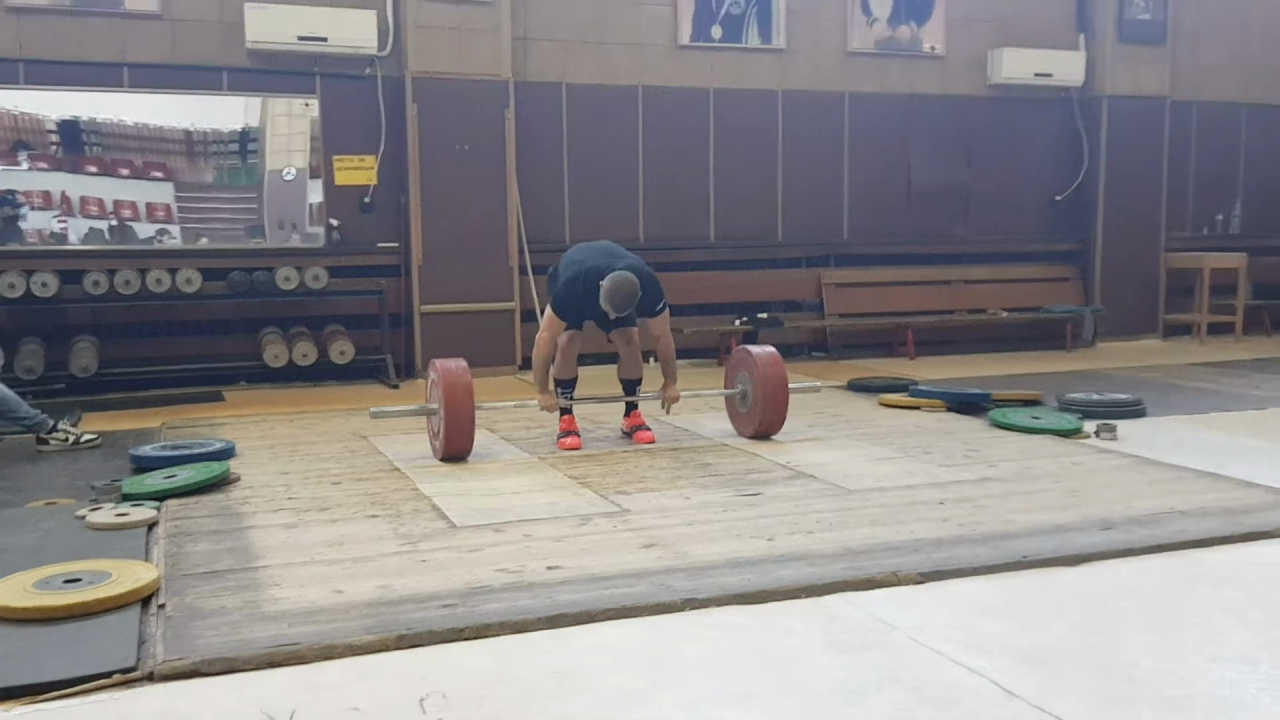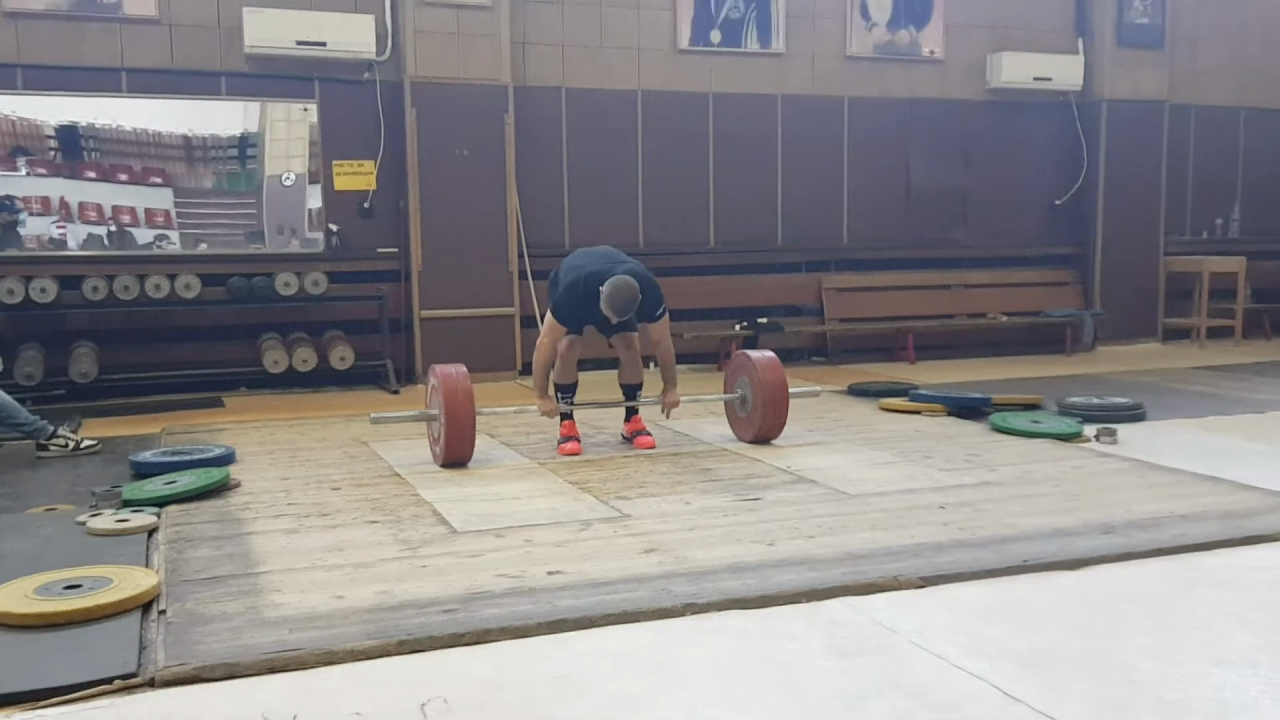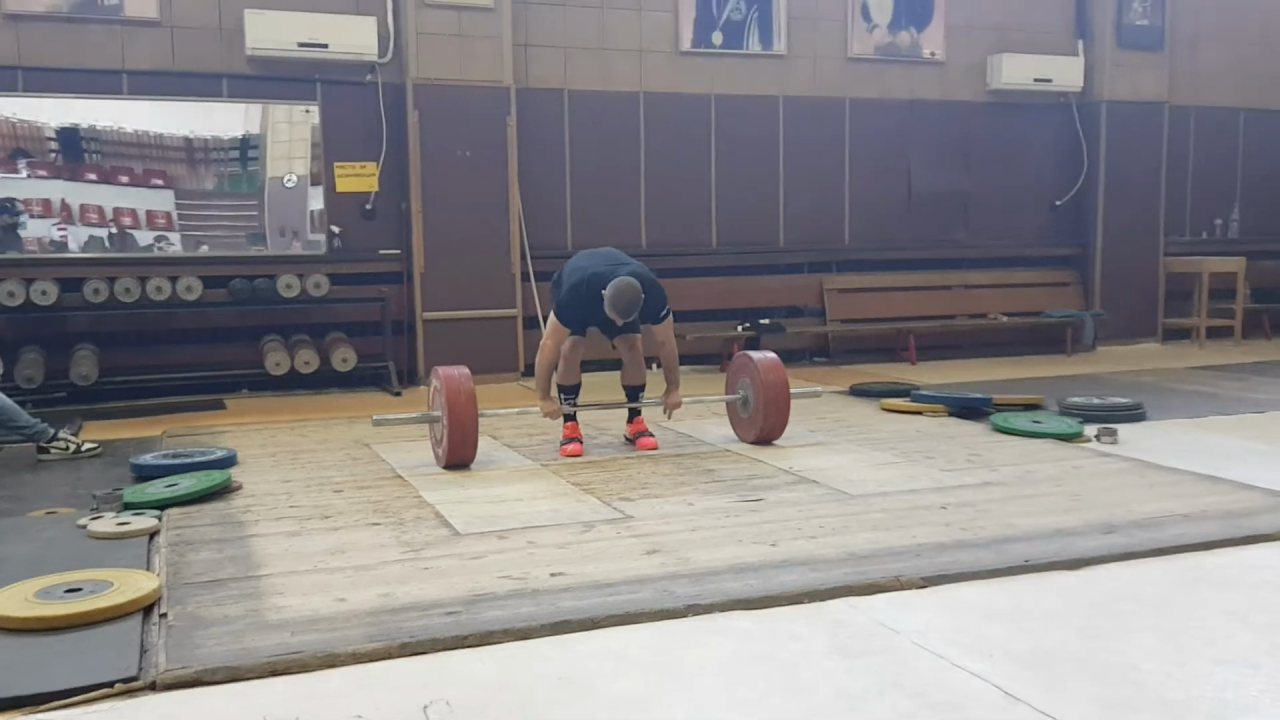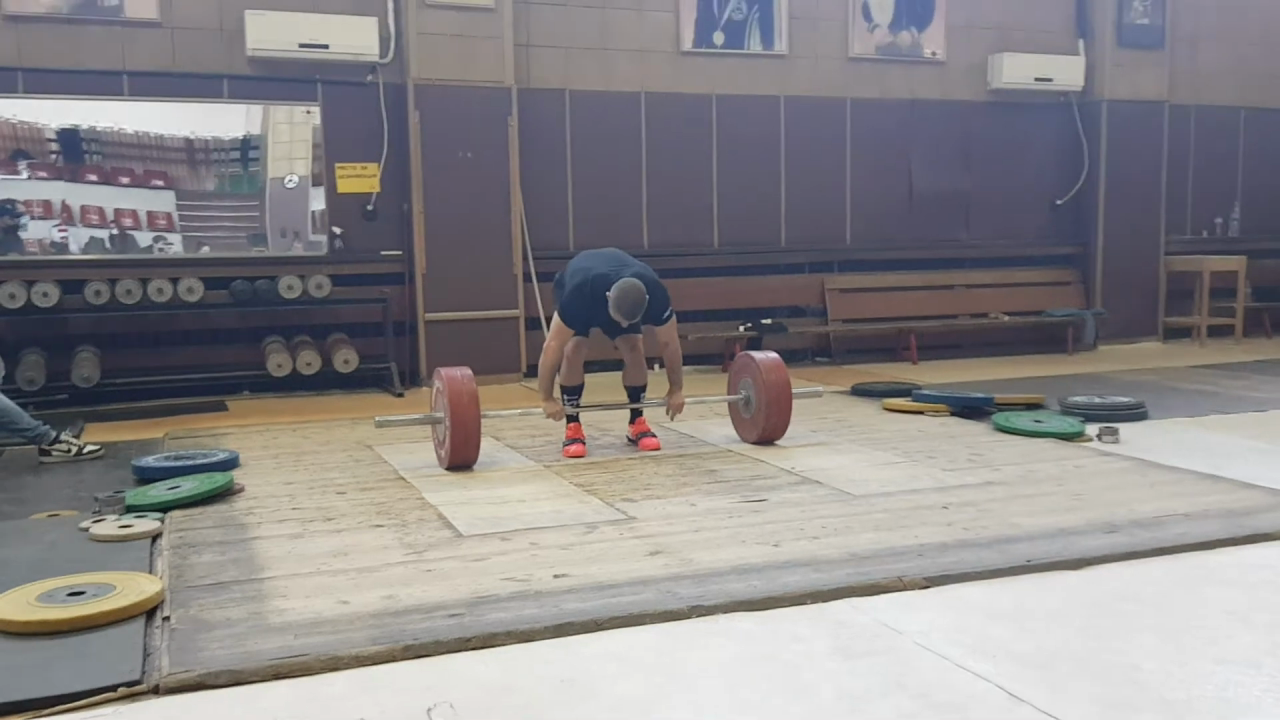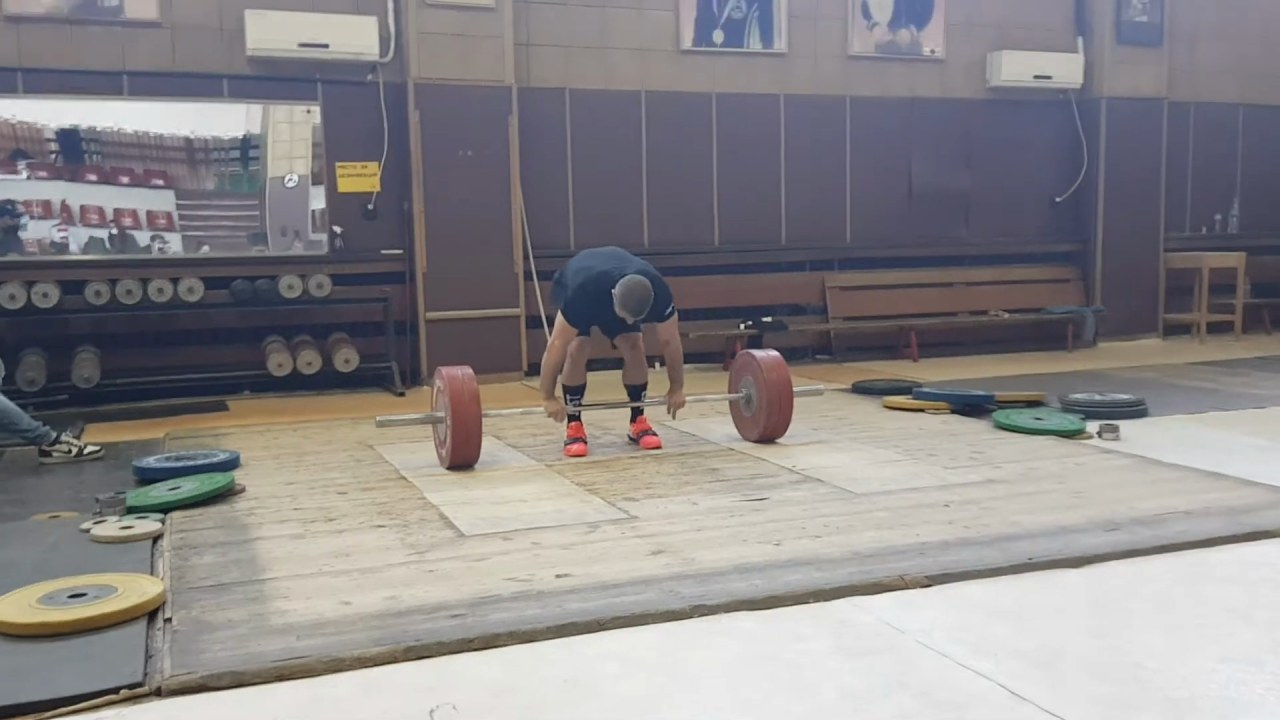
dt=0.1s
person 1, frame 1
left shoulder: (648, 286)
right shoulder: (571, 286)
left elbow: (661, 335)
right elbow: (545, 337)
left wrist: (670, 383)
right wrist: (542, 391)
left hip: (617, 292)
left knee: (630, 343)
right knee: (567, 344)
left ankle: (632, 416)
right ankle: (566, 421)
person 1, frame 2
left shoulder: (649, 292)
right shoulder: (572, 292)
left elbow: (661, 340)
right elbow: (546, 343)
left wrist: (670, 388)
right wrist: (542, 396)
left hip: (618, 296)
right hip: (570, 286)
left knee: (631, 348)
right knee: (567, 349)
left ankle: (632, 422)
right ankle: (567, 426)
person 1, frame 3
left shoulder: (652, 293)
right shoulder: (575, 293)
left elbow: (665, 341)
right elbow: (549, 344)
left wrist: (673, 389)
right wrist: (544, 397)
right hip: (570, 286)
left knee: (633, 349)
right knee: (570, 350)
left ankle: (635, 423)
right ankle: (570, 427)
person 1, frame 4
left shoulder: (656, 295)
right shoulder: (579, 293)
left elbow: (669, 343)
right elbow: (553, 345)
left wrist: (676, 390)
right wrist: (547, 398)
left hip: (618, 299)
right hip: (572, 289)
left knee: (635, 350)
right knee: (574, 350)
left ankle: (637, 424)
right ankle: (573, 428)
person 1, frame 5
left shoulder: (658, 291)
right shoulder: (582, 292)
left elbow: (670, 340)
right elbow: (557, 344)
left wrist: (676, 389)
right wrist: (548, 397)
right hip: (570, 287)
left knee: (635, 349)
right knee: (577, 350)
left ankle: (638, 422)
right ankle: (574, 427)
